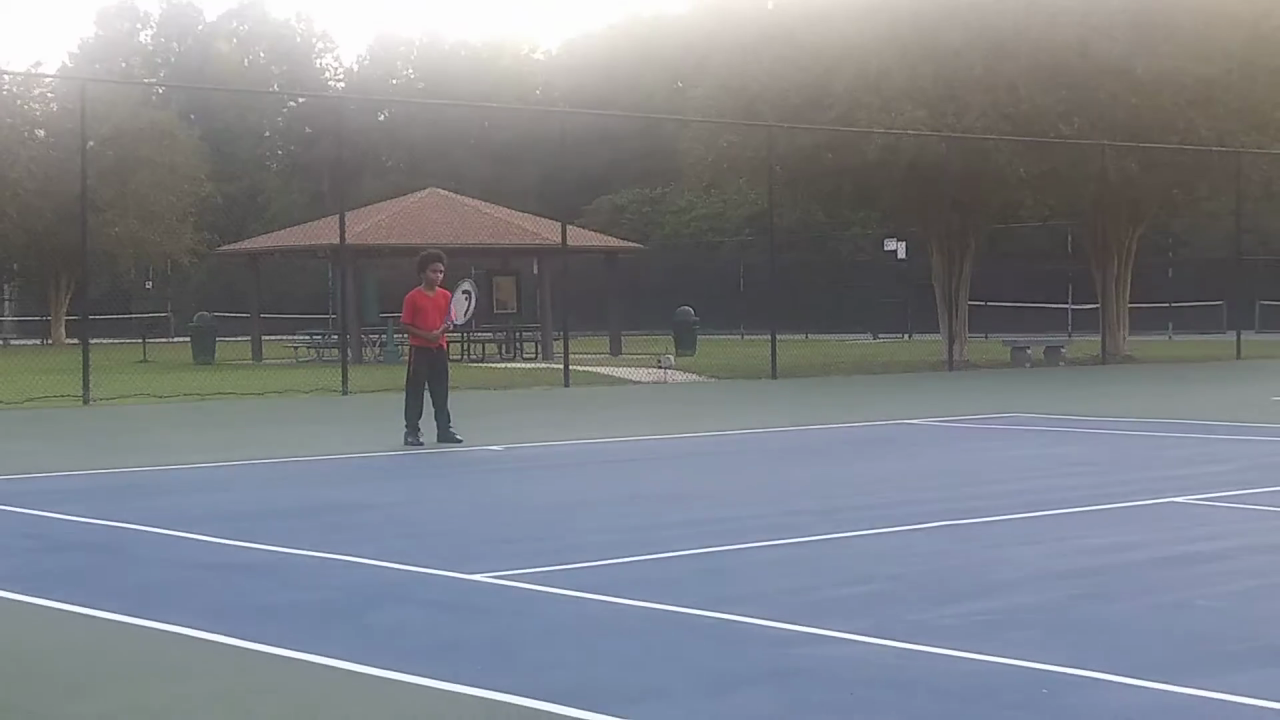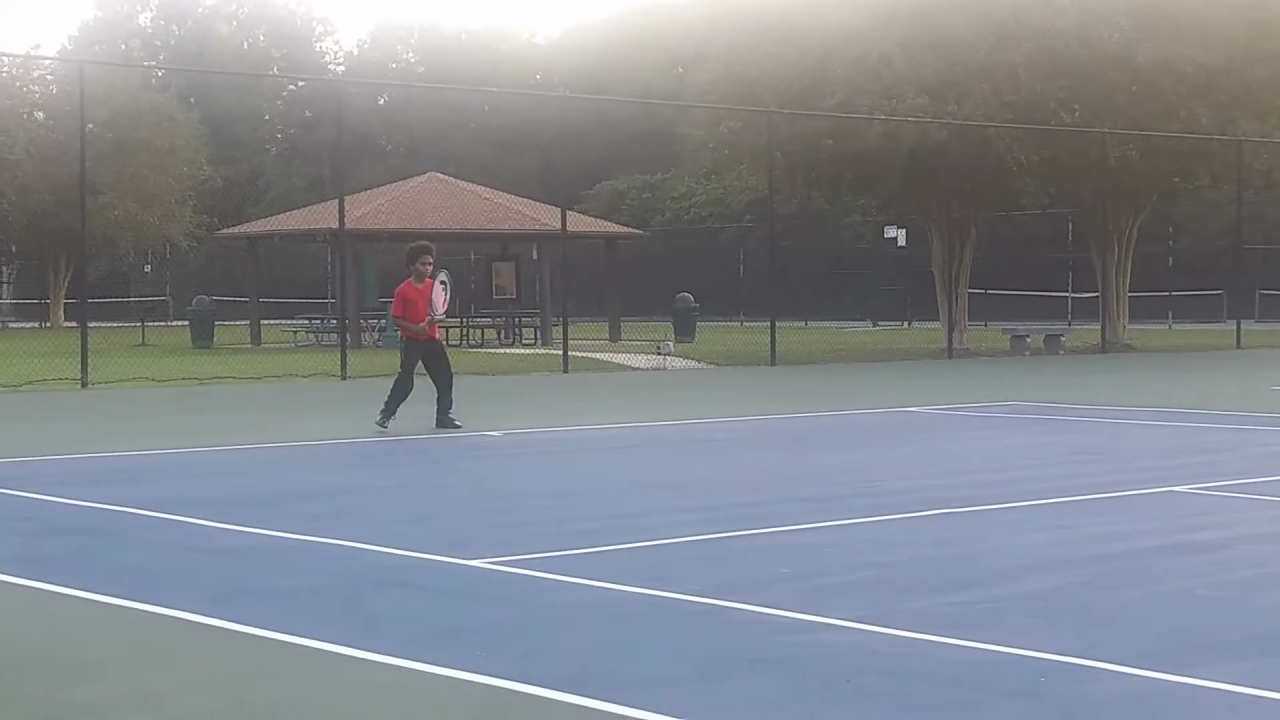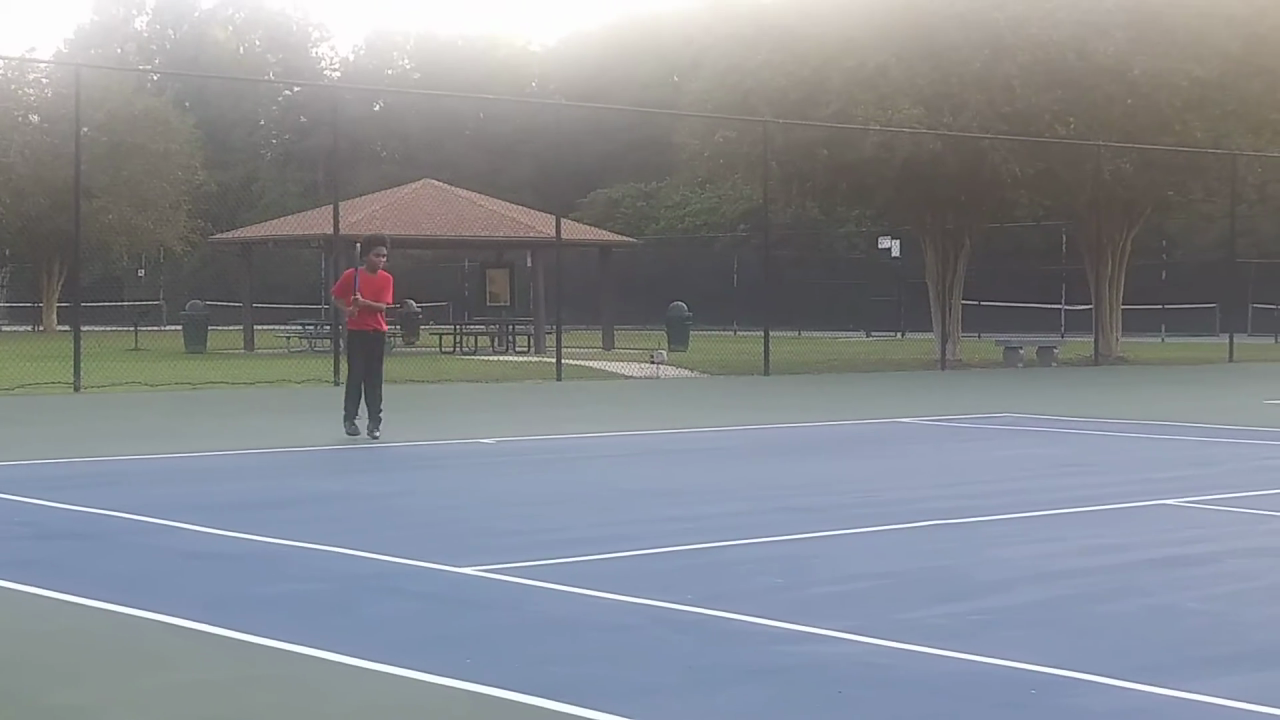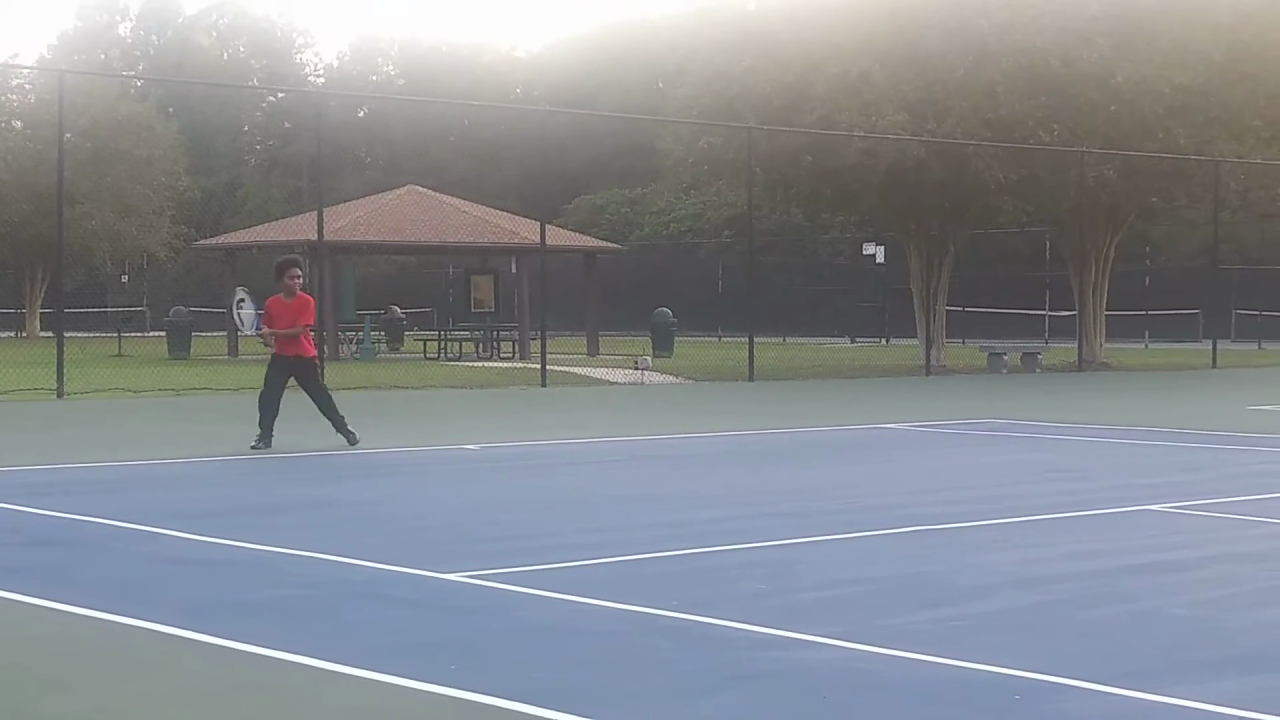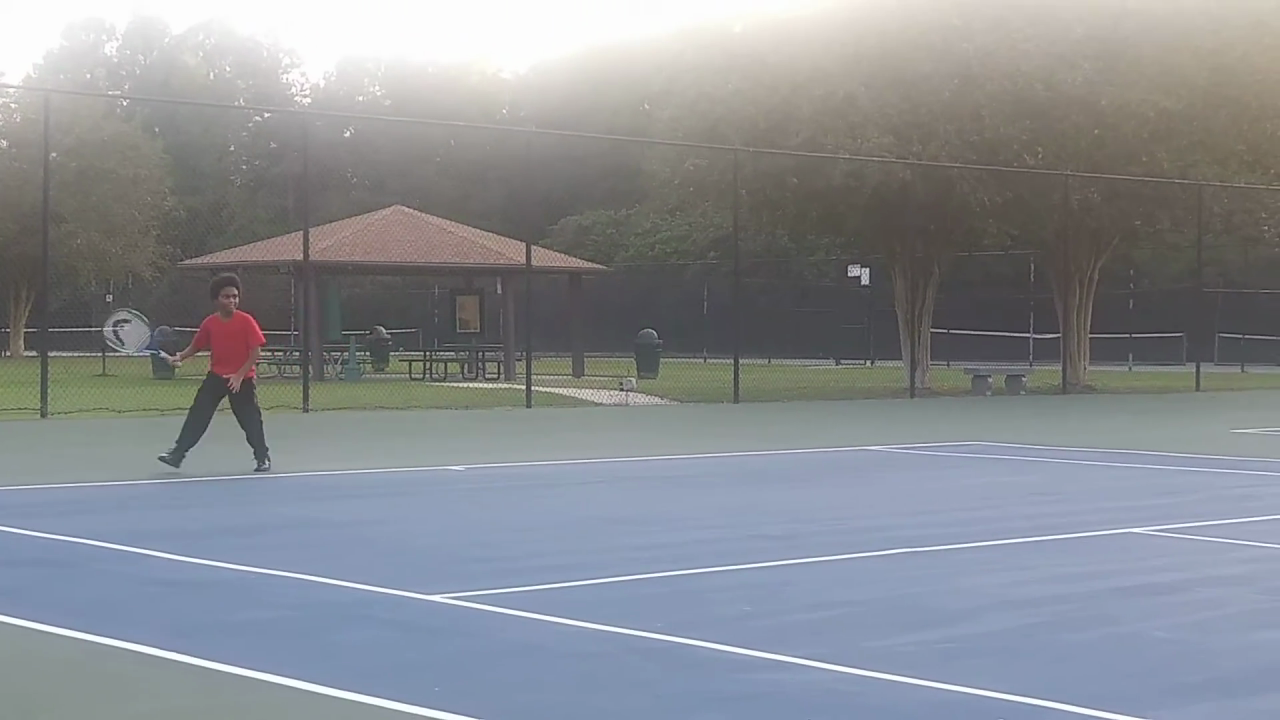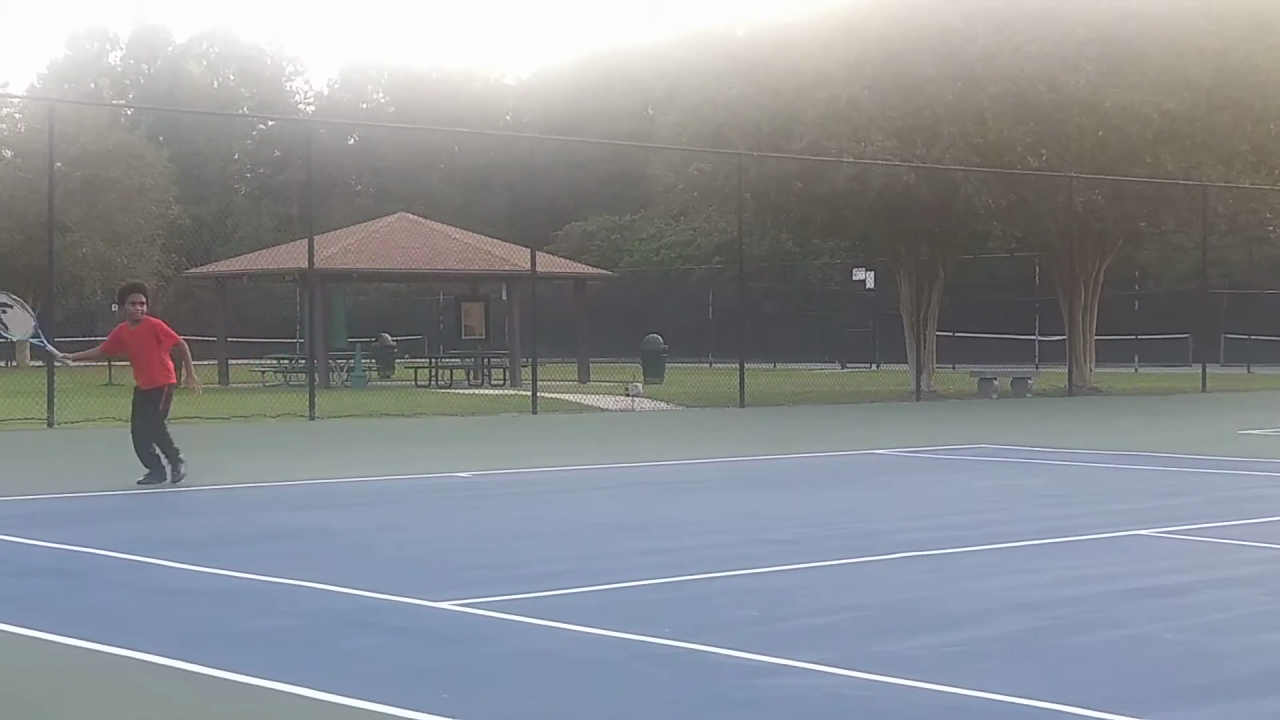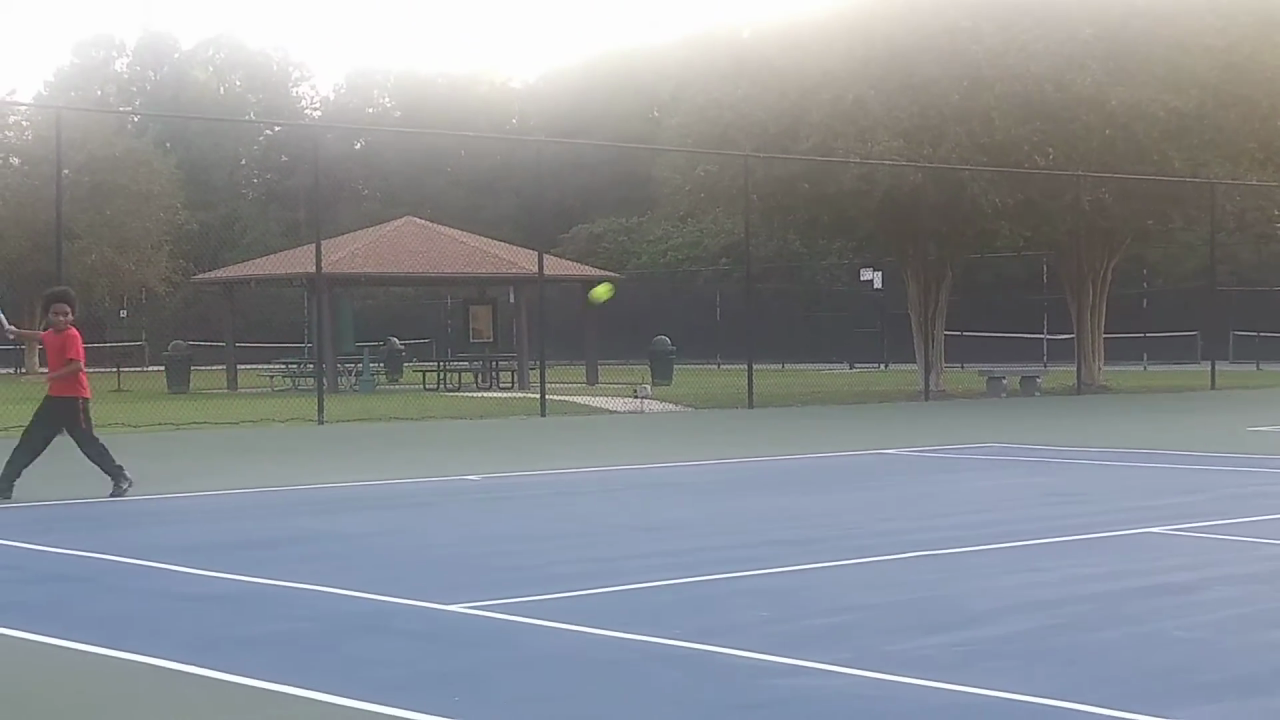
dt=0.4s
person 1, frame 1
left shoulder: (446, 296)
right shoulder: (412, 297)
left elbow: (449, 323)
right elbow: (406, 325)
left wrist: (446, 327)
right wrist: (427, 335)
left hip: (439, 349)
right hip: (420, 349)
left knee: (440, 391)
right knee: (415, 391)
left ankle: (444, 429)
right ankle: (412, 431)
person 1, frame 2
left shoulder: (435, 287)
right shoulder: (403, 290)
right elbow: (396, 319)
left wrist: (435, 320)
right wrist: (415, 328)
left hip: (432, 340)
right hip: (411, 340)
left knee: (445, 377)
right knee: (405, 379)
left ankle: (444, 415)
right ankle: (387, 413)
person 1, frame 3
left shoulder: (387, 279)
right shoulder: (350, 275)
left elbow: (383, 306)
right elbow: (336, 296)
left wrist: (364, 302)
right wrist: (347, 309)
left hip: (377, 332)
right hip: (356, 331)
left knee: (374, 377)
right knee: (355, 375)
left ankle: (374, 421)
right ankle: (350, 418)
person 1, frame 4
left shoulder: (307, 301)
right shoulder: (272, 303)
left elbow: (299, 330)
right elbow: (265, 328)
left wrist: (272, 333)
right wrist: (267, 338)
left hip: (305, 356)
right hip: (280, 357)
left knee: (320, 395)
right knee: (269, 395)
left ankle: (343, 427)
right ankle: (265, 435)
person 1, frame 5
left shoulder: (246, 321)
right shoulder: (209, 323)
left elbow: (255, 351)
right elbow: (195, 346)
left wrist: (240, 375)
right wrist: (179, 358)
left hip: (242, 377)
right hip: (216, 375)
left knee: (250, 419)
right knee: (198, 413)
left ankle: (262, 456)
right ankle: (177, 453)
person 1, frame 6
left shoulder: (155, 325)
right shoulder: (120, 332)
left elbow: (182, 345)
right elbow: (100, 351)
left wrist: (190, 373)
right wrist: (73, 357)
left hip: (162, 383)
right hip: (142, 386)
left knee: (153, 426)
right knee: (138, 431)
left ankle: (175, 459)
right ankle: (156, 470)
person 1, frame 7
left shoulder: (71, 336)
right shoulder: (53, 334)
left elbow: (77, 366)
left wrist: (47, 377)
right wrist: (17, 332)
left hip: (74, 397)
right hip: (55, 396)
left knee: (86, 442)
right knee: (30, 439)
left ankle: (120, 478)
